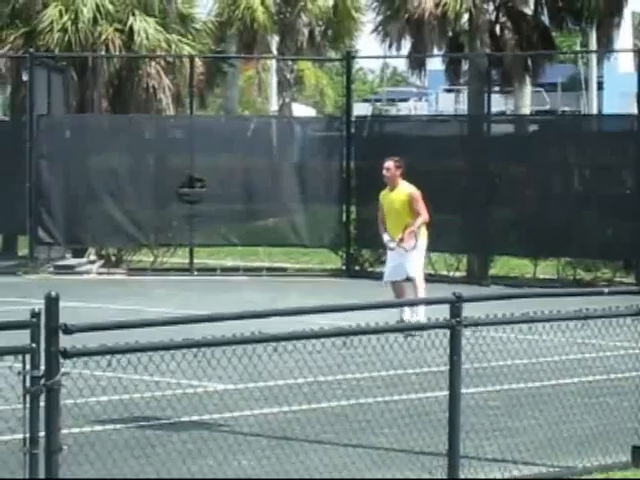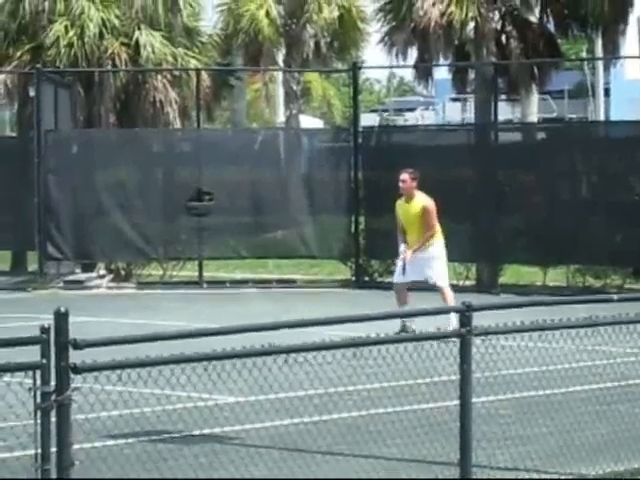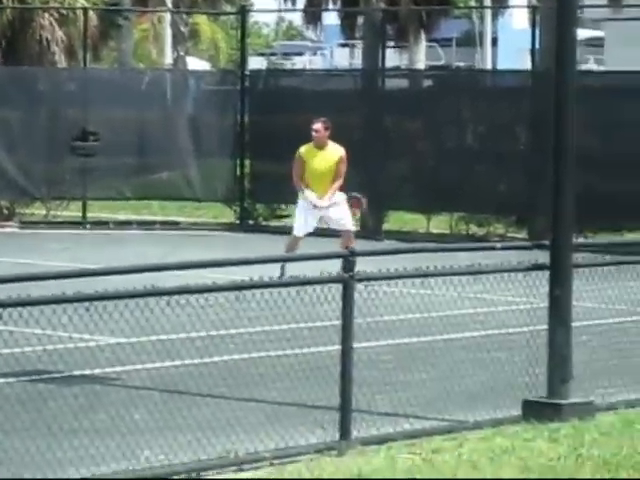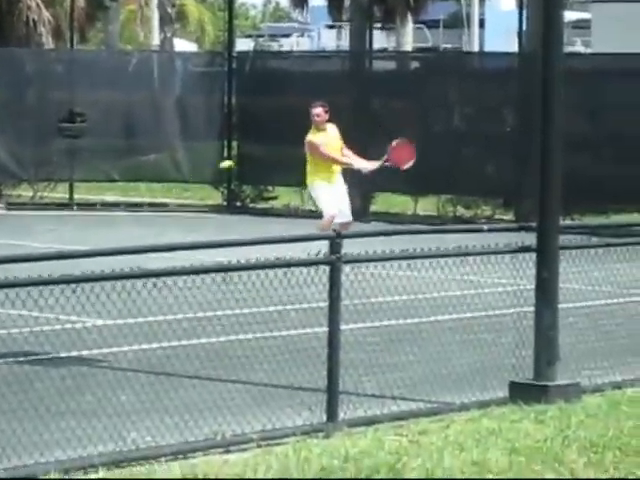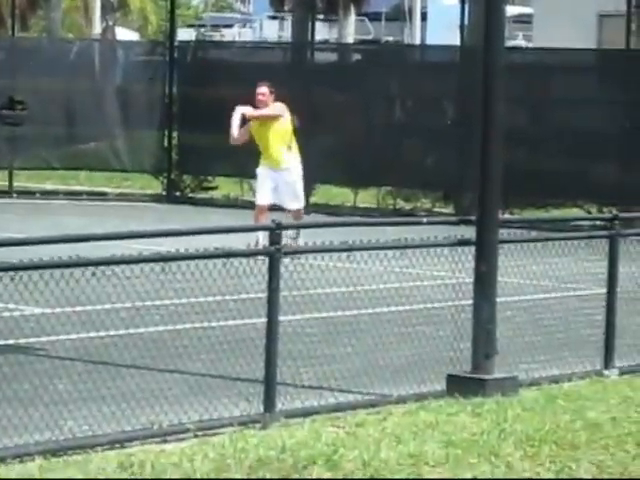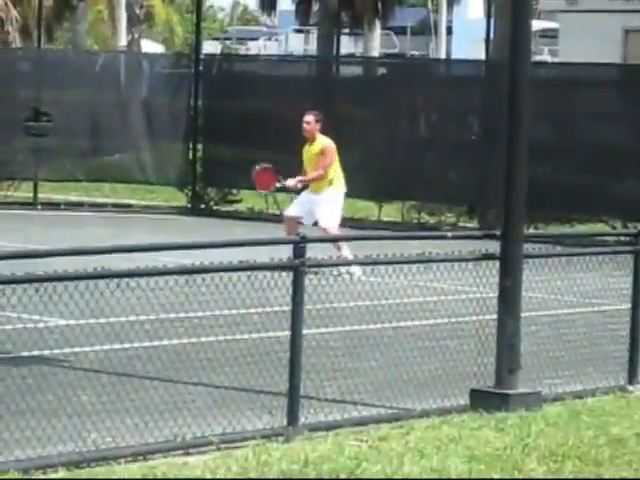
dt=0.4s
person 1, frame 1
left shoulder: (410, 191)
right shoulder: (383, 195)
left elbow: (424, 216)
right elbow: (381, 221)
left wrist: (412, 229)
right wrist: (386, 236)
left hip: (414, 240)
right hip: (396, 243)
left knee: (415, 275)
right knee: (394, 280)
left ankle: (420, 316)
right ankle: (406, 315)
person 1, frame 2
left shoulder: (426, 203)
right shoulder: (399, 204)
left elbow: (432, 231)
left wrist: (412, 249)
right wrist: (403, 247)
left hip: (432, 247)
right hip: (411, 250)
left knee: (441, 284)
right knee: (398, 284)
left ankle: (454, 324)
right ankle: (406, 324)
person 1, frame 3
left shoulder: (339, 153)
right shoulder: (303, 152)
left elbow: (339, 180)
right elbow: (297, 179)
left wrist: (328, 198)
right wrist: (310, 196)
left hip: (331, 197)
right hip: (308, 198)
left knee: (348, 230)
right knee: (297, 235)
right ankle: (282, 268)
person 1, frame 4
left shoulder: (333, 129)
right shoulder: (311, 140)
left elbow: (344, 151)
right elbow: (333, 158)
left wrist: (365, 162)
right wrist: (357, 165)
left hip: (336, 181)
right hip: (320, 182)
left knee: (346, 221)
right knee: (331, 215)
person 1, frame 5
left shoulder: (279, 108)
right shoulder: (253, 123)
left elbow: (252, 114)
right elbow: (234, 140)
left wrist: (245, 110)
right wrist: (236, 117)
left hip: (289, 165)
right hip: (267, 167)
left knee: (296, 208)
right knee: (261, 205)
left ankle: (297, 233)
right ankle: (260, 243)
person 1, frame 6
left shoulder: (326, 146)
right shoulder: (307, 147)
left elbow: (321, 173)
left wrist: (297, 180)
right wrist: (300, 181)
left hip: (331, 191)
right hip: (313, 191)
left knee: (326, 227)
right knee: (289, 217)
left ankle: (350, 263)
